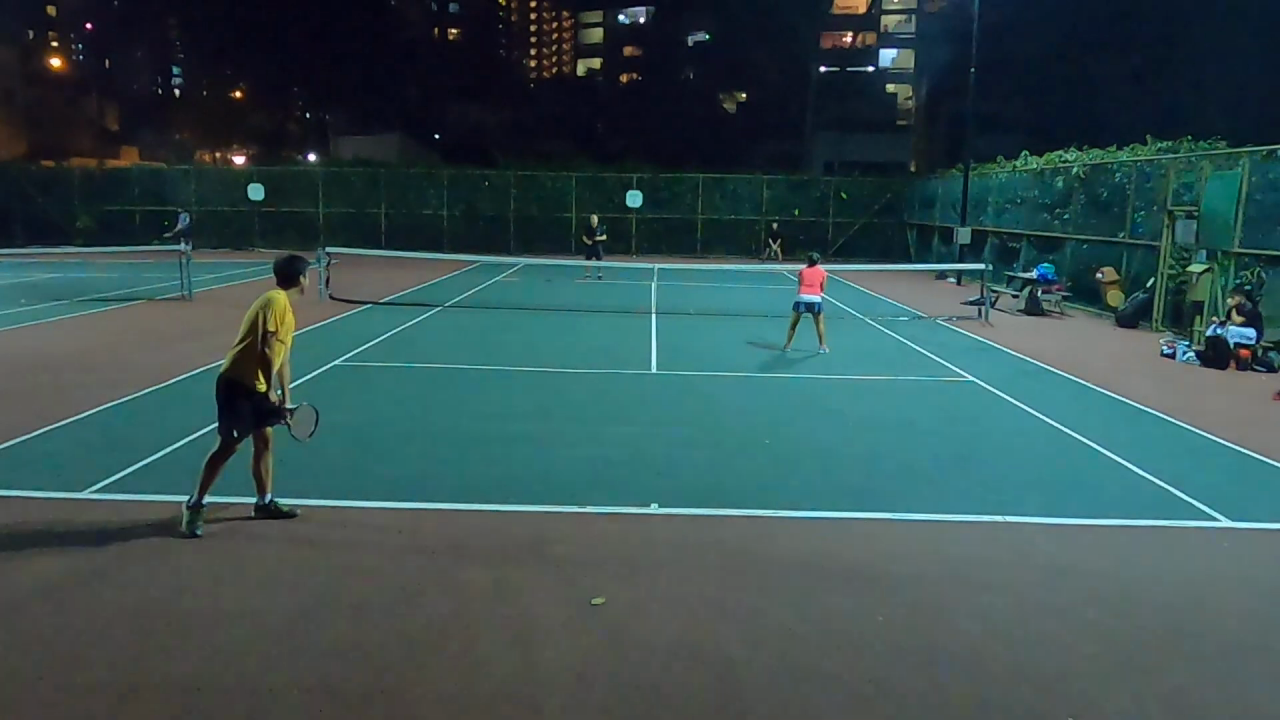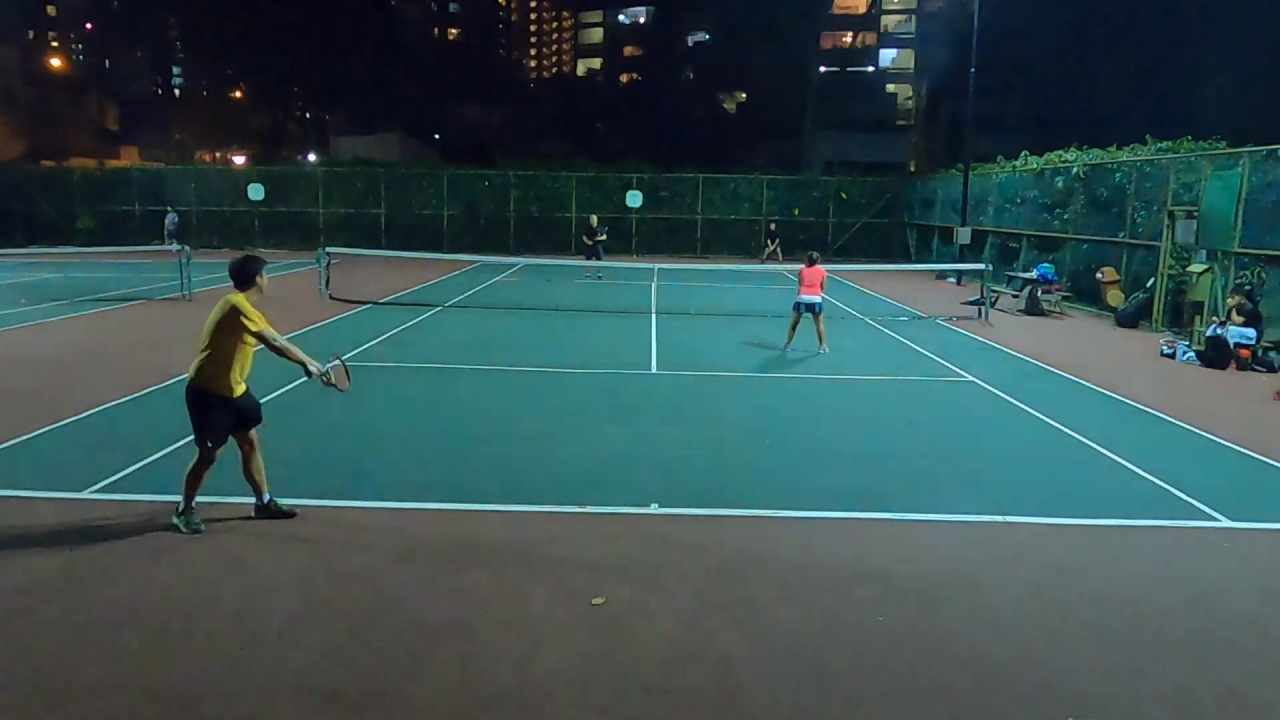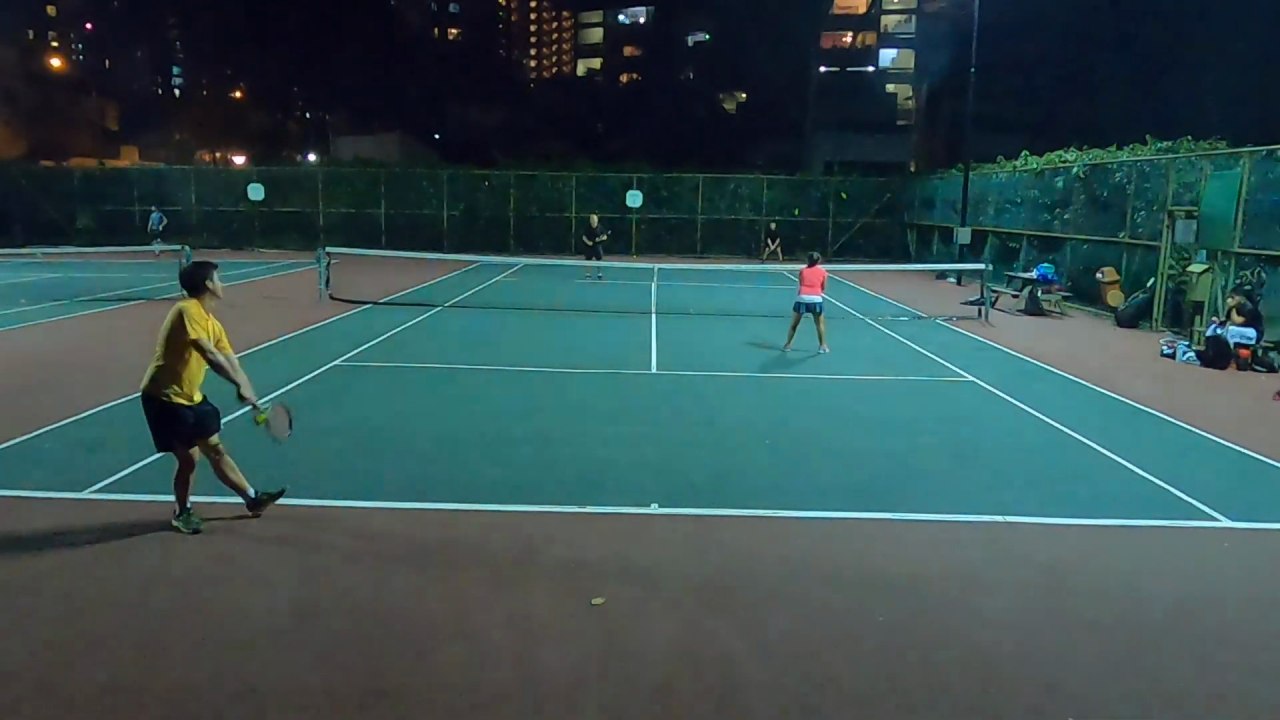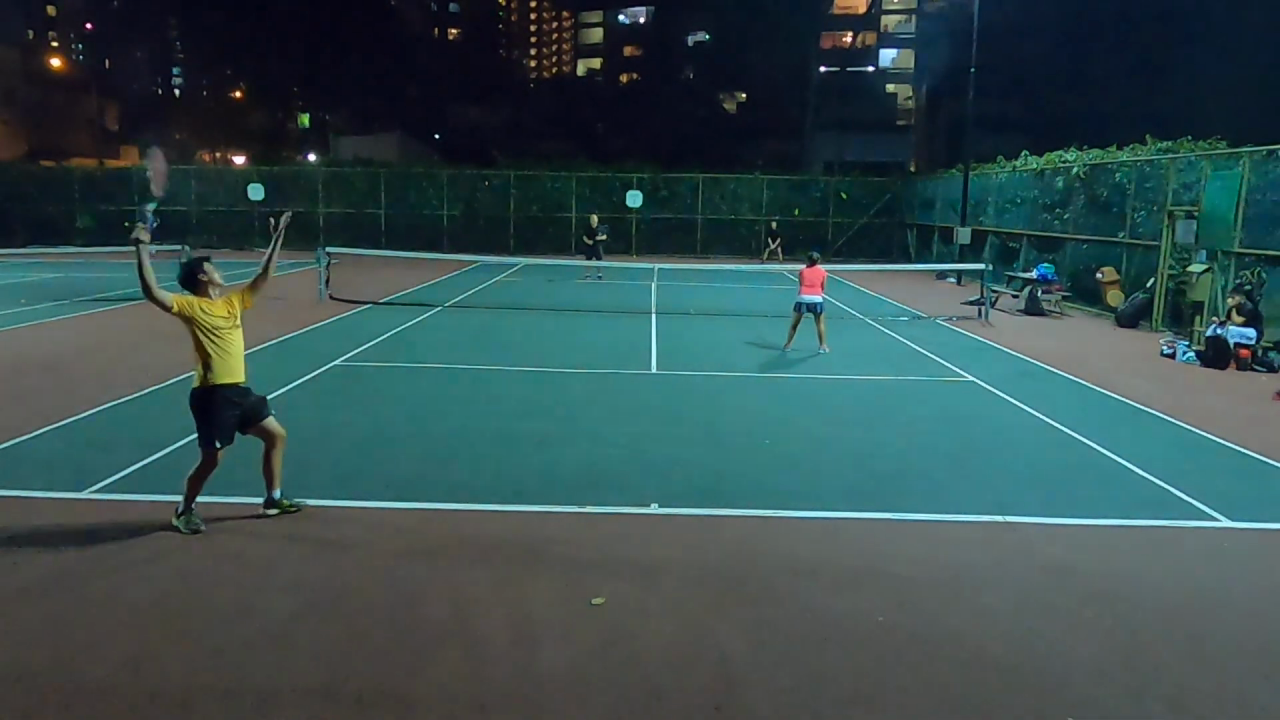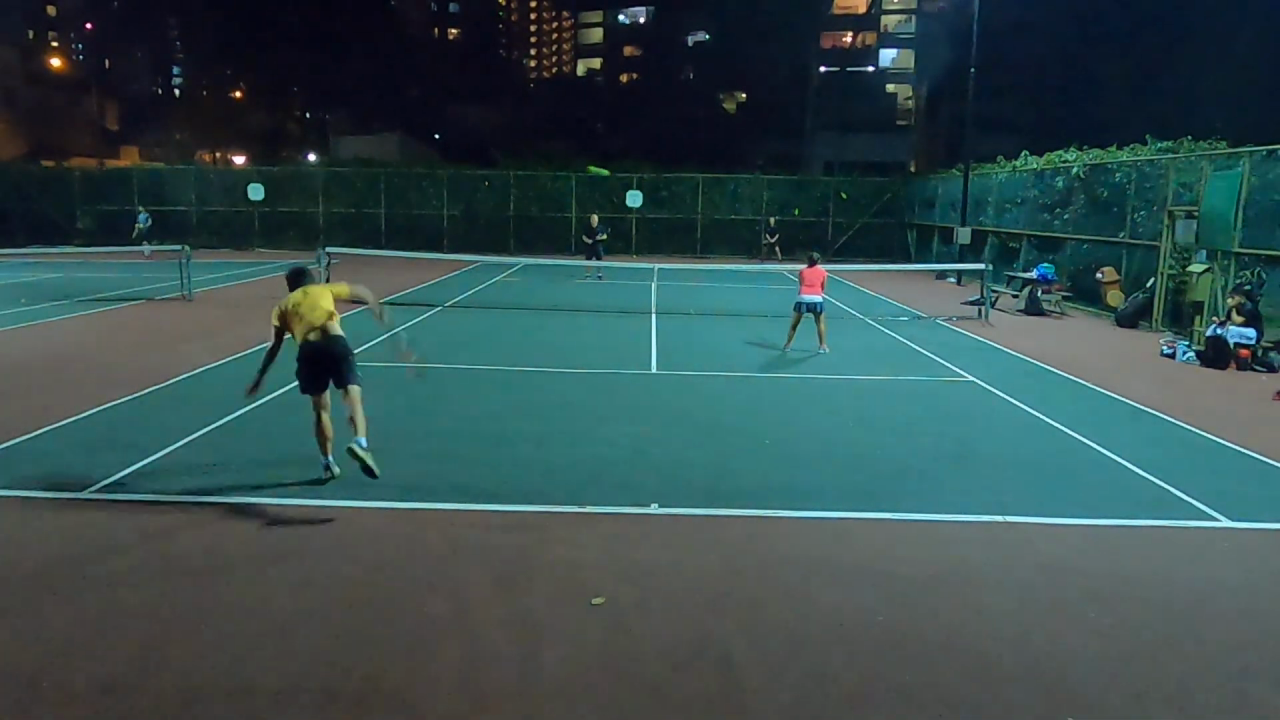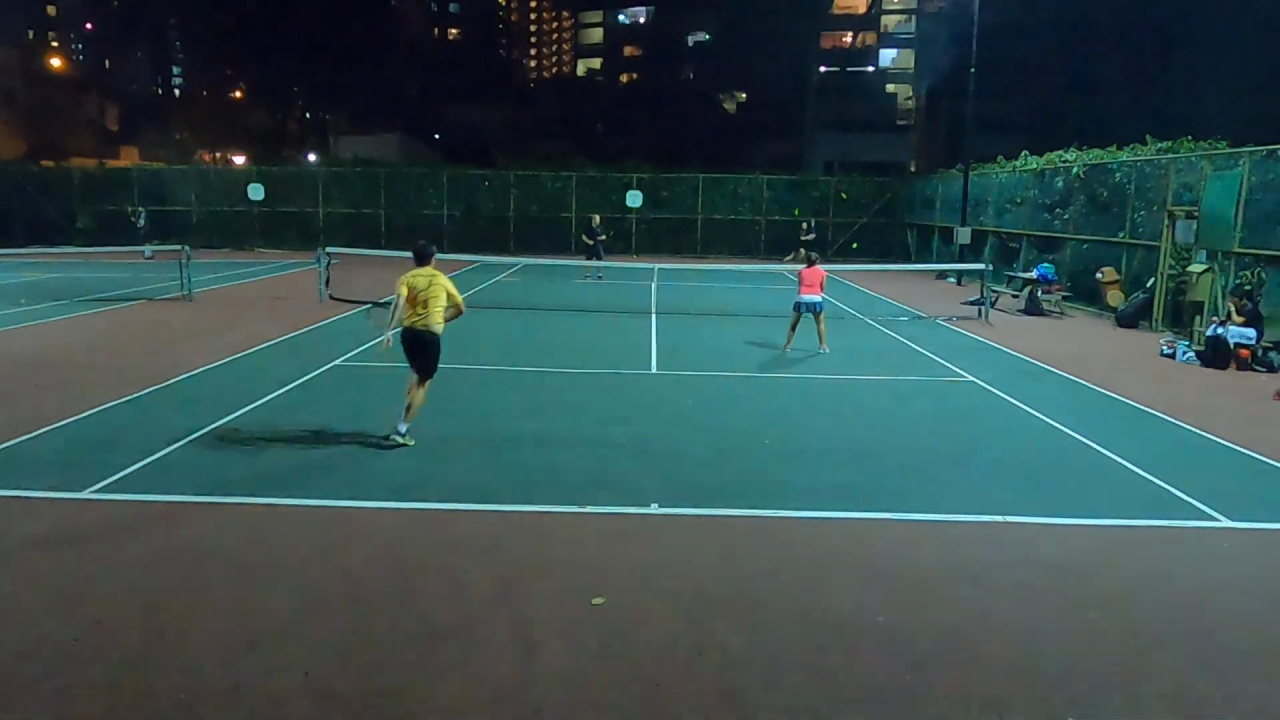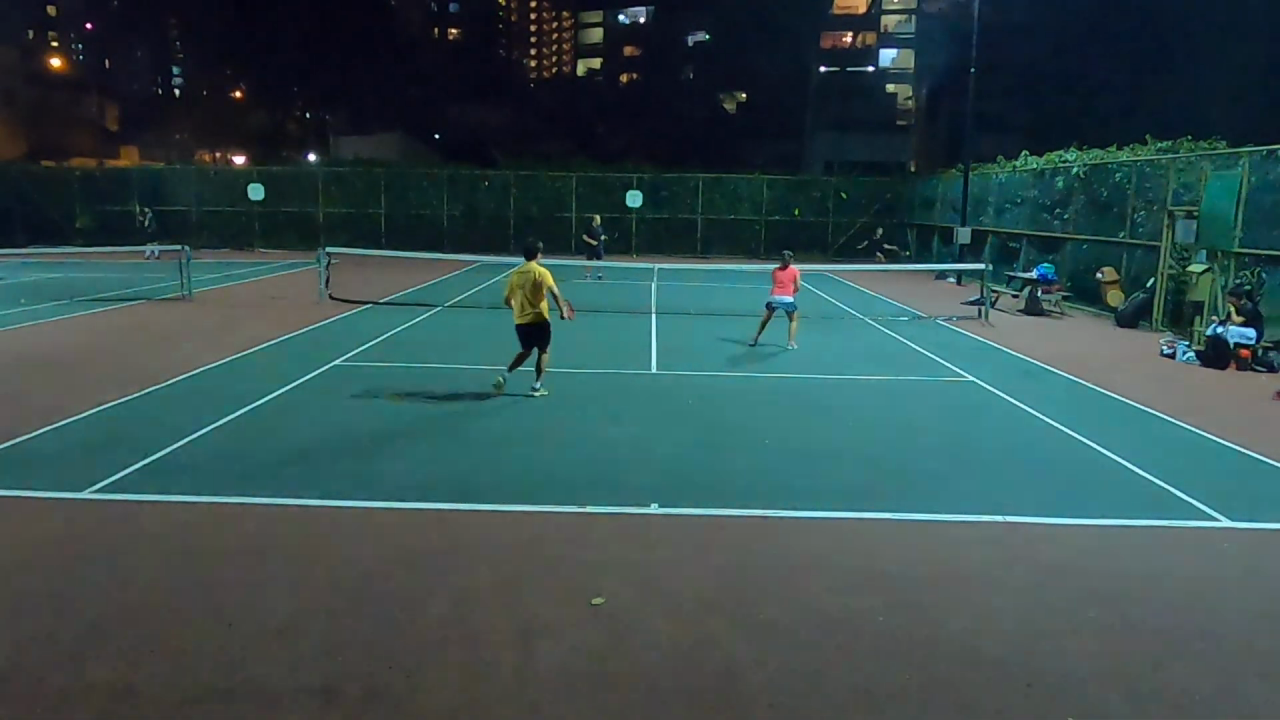
dt=0.7s
person 1, frame 1
left shoulder: (287, 312)
right shoulder: (275, 301)
left elbow: (282, 357)
right elbow: (266, 348)
left wrist: (286, 396)
right wrist: (271, 388)
left hip: (260, 386)
right hip: (238, 384)
left knee: (264, 442)
right knee: (229, 446)
left ankle: (265, 502)
right ankle: (195, 505)
person 1, frame 2
left shoulder: (244, 307)
right shoulder: (236, 306)
left elbow: (276, 342)
right elbow: (273, 343)
left wrist: (308, 362)
right wrist: (307, 363)
left hip: (234, 390)
right hip: (206, 392)
left knee: (250, 445)
right knee: (208, 454)
left ankle: (264, 503)
right ankle: (184, 510)
person 1, frame 3
left shoulder: (213, 324)
right shoulder: (185, 311)
left elbow: (230, 361)
right elbow: (210, 356)
left wrist: (247, 393)
right wrist: (242, 387)
left hip: (192, 398)
right hip: (163, 399)
left knee: (216, 449)
right knee: (189, 458)
left ankle: (253, 498)
right ankle: (182, 512)
person 1, frame 4
left shoulder: (234, 302)
right shoulder: (191, 307)
left elbow: (264, 275)
right elbow: (152, 292)
left wrist: (278, 238)
right wrist: (143, 249)
left hip: (239, 390)
right hip: (213, 394)
left knee: (276, 435)
right knee: (212, 458)
left ankle: (274, 499)
right ankle: (184, 511)
person 1, frame 5
left shoulder: (284, 306)
right shoulder: (324, 290)
left elbow: (274, 346)
right elbow: (360, 293)
left wrist: (258, 379)
right wrist: (377, 306)
left hip: (308, 351)
right hip: (335, 344)
left knee: (320, 408)
right knee: (353, 397)
left ankle: (329, 465)
right ankle: (359, 444)
person 1, frame 6
left shoulder: (406, 278)
right shoulder: (443, 280)
left elbow: (399, 304)
right elbow: (460, 308)
left wrist: (389, 330)
left hip: (409, 332)
right hip: (430, 334)
left knee: (418, 374)
right knee: (422, 383)
left ankle: (403, 424)
right ankle: (401, 430)
person 1, frame 7
left shoulder: (515, 274)
right shoulder: (541, 272)
left elbow: (507, 300)
right elbow: (554, 293)
right wrist: (563, 311)
left hip: (520, 322)
right hip: (538, 321)
left knee: (525, 352)
right knee: (543, 352)
left ankle: (505, 376)
right ankle: (536, 387)
